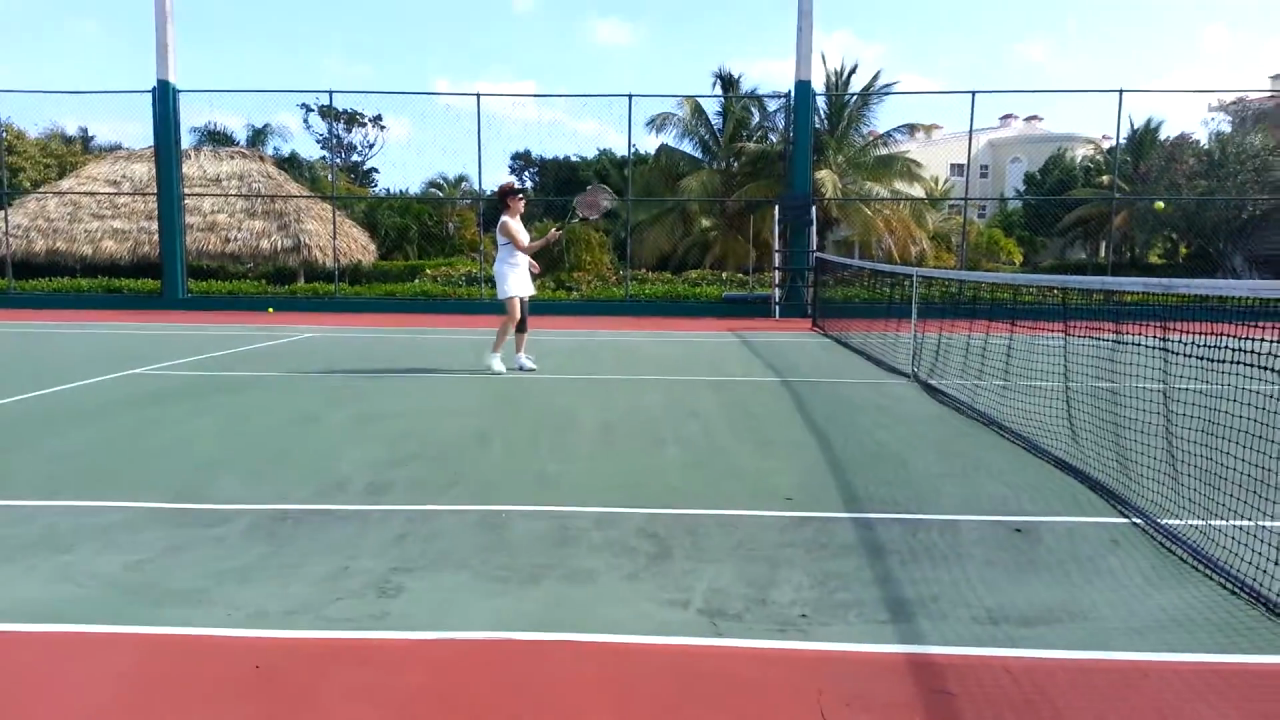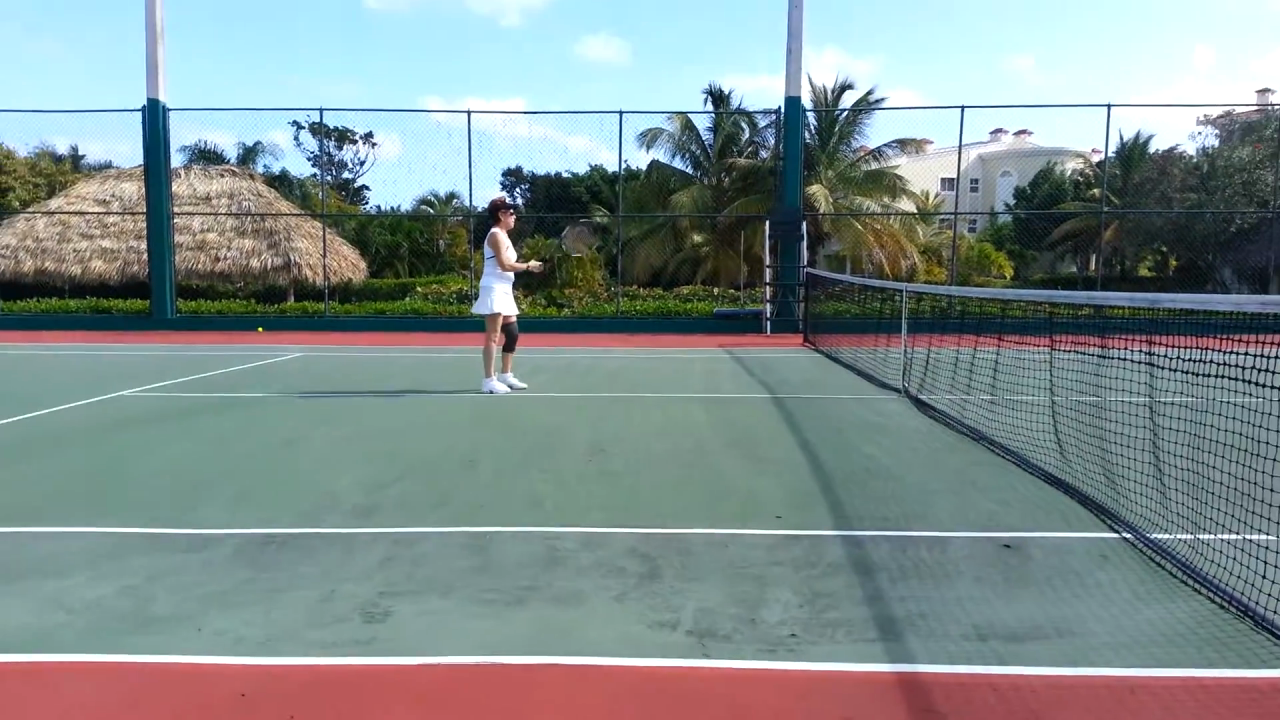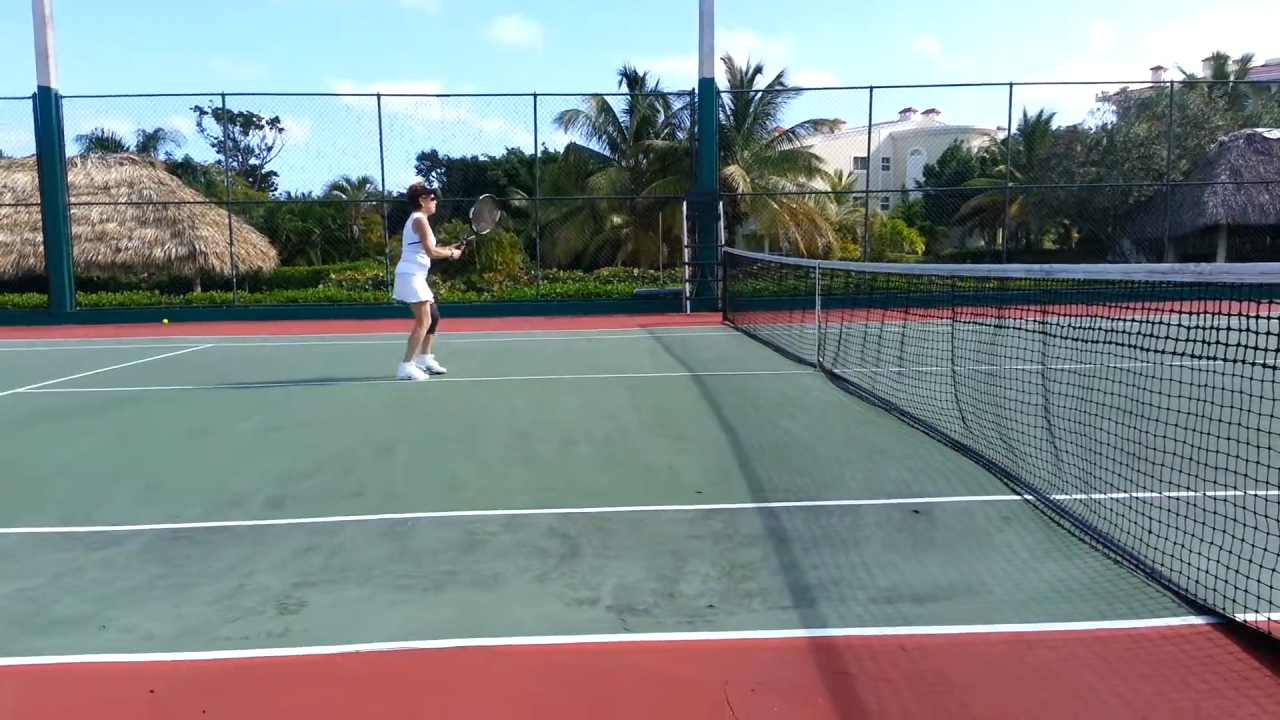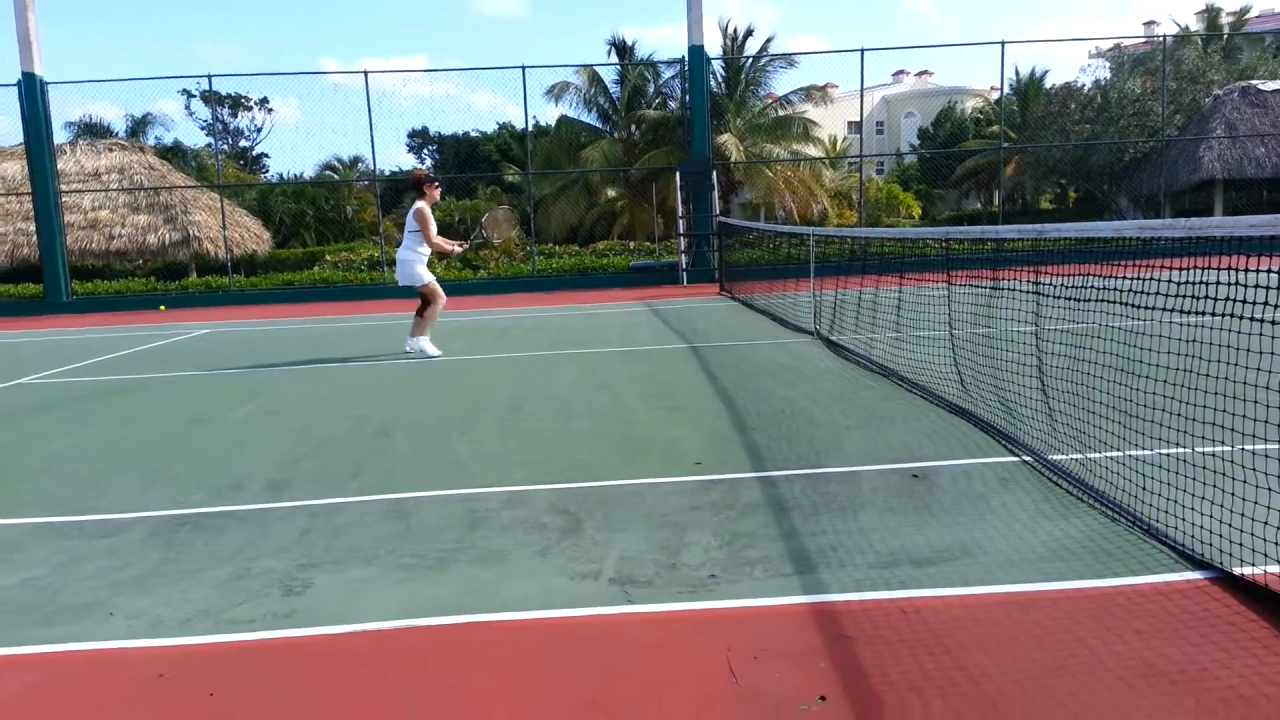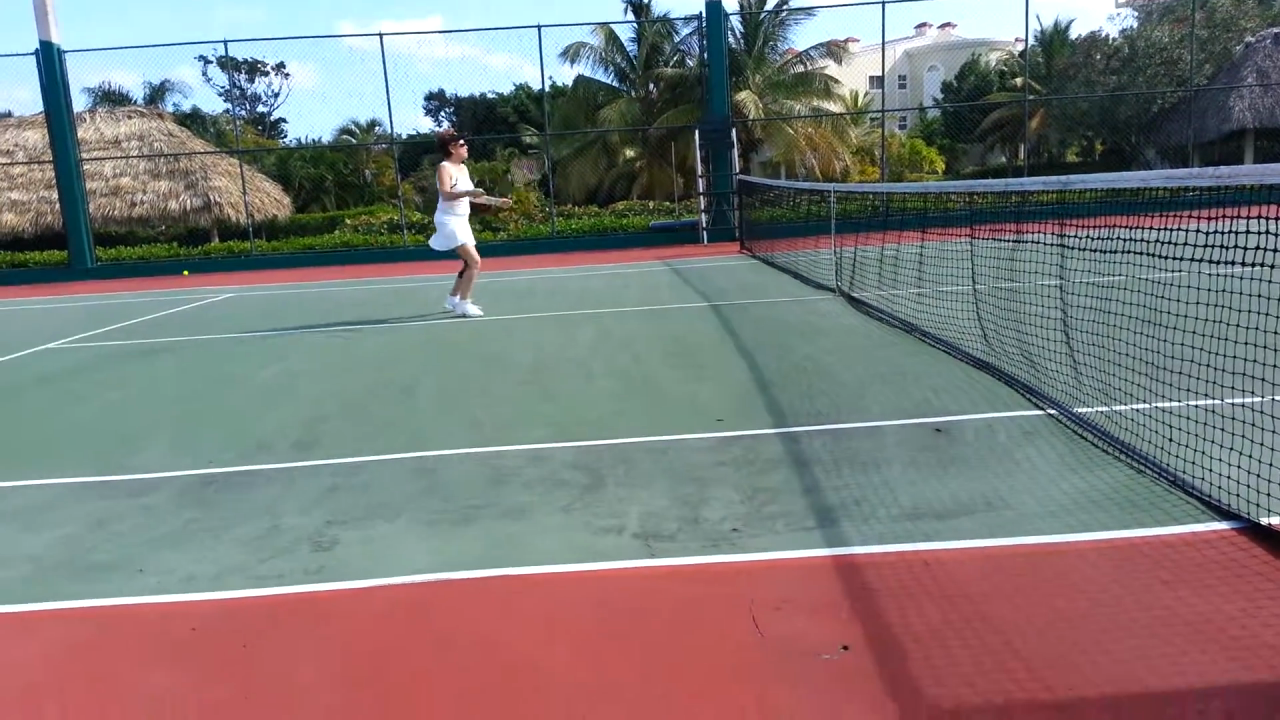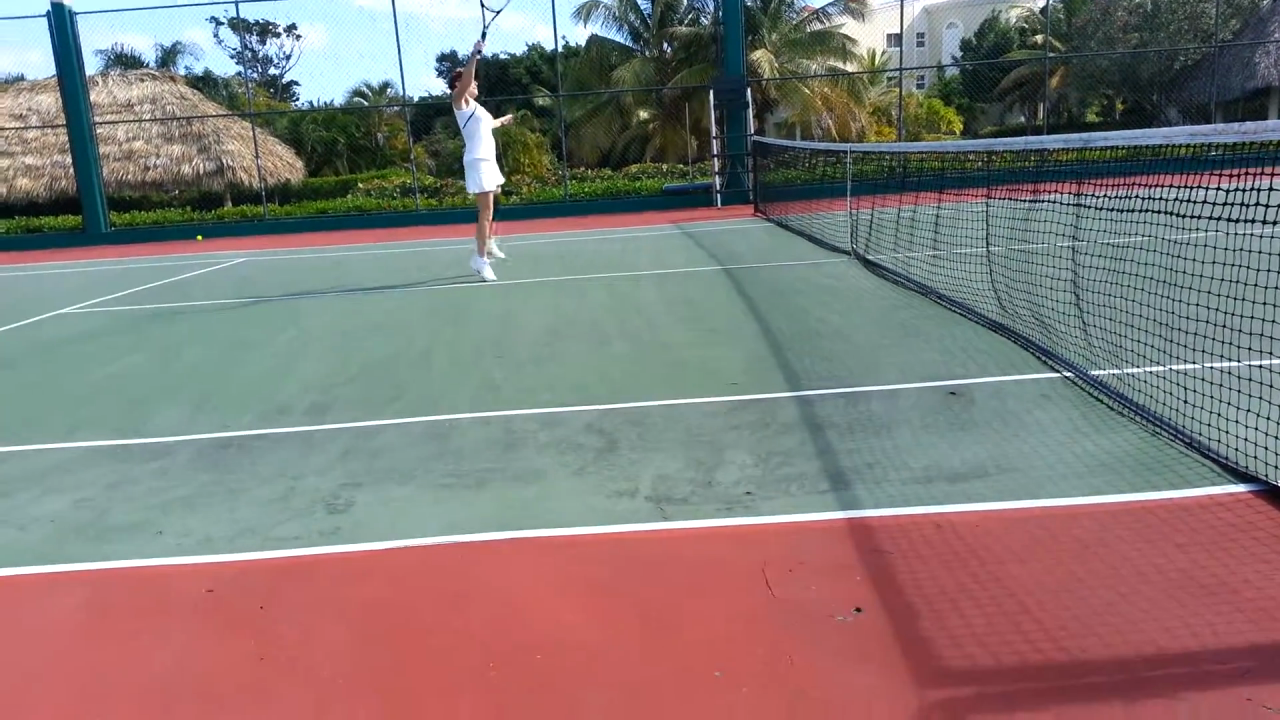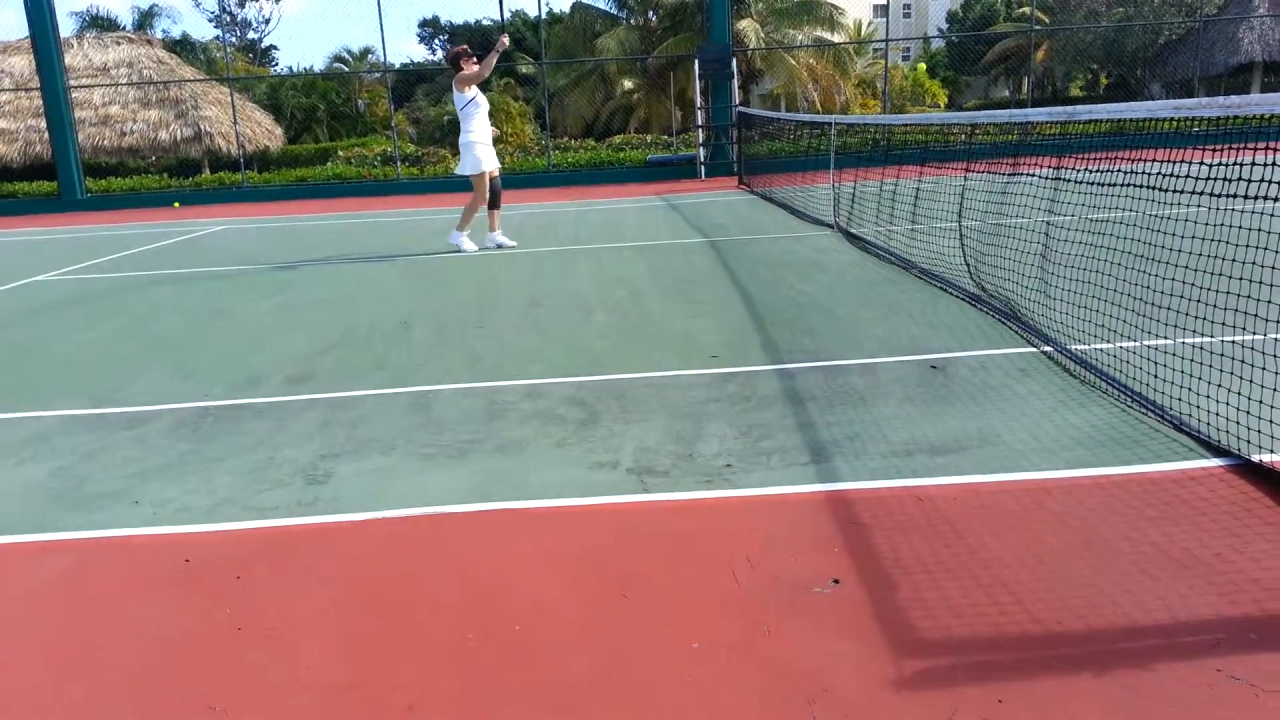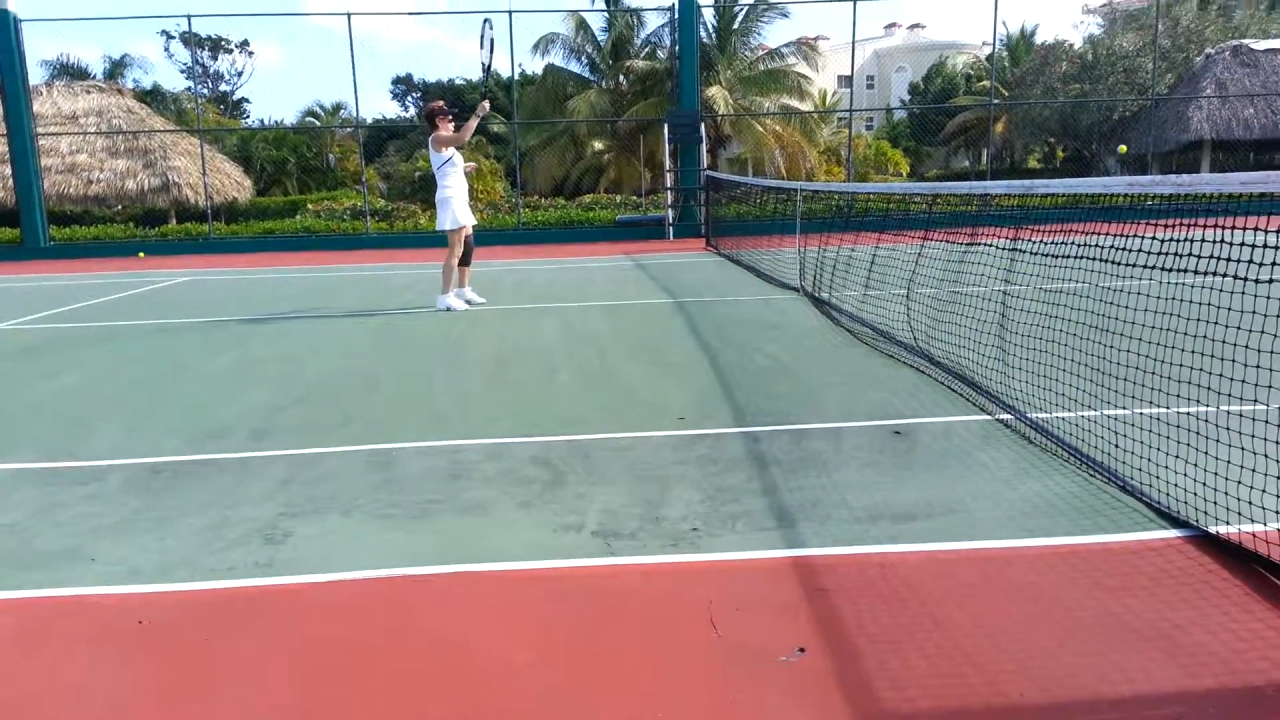
dt=0.5s
person 1, frame 1
left shoulder: (516, 218)
right shoulder: (506, 223)
right elbow: (524, 248)
left wrist: (528, 260)
right wrist: (547, 239)
left hip: (520, 273)
right hip: (508, 274)
left knee: (522, 317)
right knee: (513, 316)
left ankle: (520, 356)
right ankle: (494, 355)
person 1, frame 2
left shoulder: (503, 235)
right shoulder: (496, 235)
right elbow: (504, 265)
left wrist: (526, 266)
right wrist: (528, 265)
left hip: (504, 290)
right hip: (494, 289)
left knee: (512, 333)
right knee: (493, 336)
left ankle: (506, 375)
right ankle: (489, 380)
person 1, frame 3
left shoulder: (418, 220)
right shoulder: (420, 220)
left elbow: (426, 250)
right elbow: (431, 251)
left wrist: (448, 248)
right wrist: (452, 253)
left hip: (415, 277)
right hip: (411, 276)
left knee: (433, 317)
right knee: (424, 322)
left ankle: (425, 358)
right ankle: (407, 365)
person 1, frame 4
left shoulder: (422, 208)
right shoulder: (422, 209)
left elbow: (432, 238)
right elbow: (431, 243)
left wrist: (454, 243)
right wrist: (452, 250)
left hip: (413, 261)
right hip: (411, 261)
left knee: (428, 301)
right knee: (439, 299)
left ankle: (414, 340)
right ankle: (422, 339)
person 1, frame 5
left shoulder: (463, 168)
right shoulder: (445, 167)
left elbow: (472, 196)
right elbow: (446, 195)
left wrist: (496, 201)
right wrist: (468, 192)
left hip: (461, 222)
right hip: (448, 222)
left knee: (469, 262)
right knee: (474, 261)
left ankle: (453, 299)
right ankle: (463, 303)
person 1, frame 6
left shoulder: (472, 105)
right shoulder: (459, 98)
left elbow: (486, 123)
right elbow: (466, 81)
left wrist: (502, 121)
right wrist: (474, 55)
left hip: (487, 161)
right hip: (478, 161)
left knee: (491, 207)
right knee: (486, 211)
left ankle: (488, 244)
right ankle: (480, 259)
person 1, frame 7
left shoulder: (469, 85)
right shoulder: (461, 79)
right elbow: (483, 73)
left wrist: (487, 127)
right wrist: (497, 49)
left hip: (483, 144)
right hip: (474, 144)
left knee: (496, 190)
right knee: (481, 195)
left ankle: (494, 234)
right ankle: (459, 233)
person 1, frame 8
left shoulder: (443, 142)
right shoulder: (437, 138)
right elbow: (462, 137)
left wrist: (462, 168)
right wrist: (478, 114)
left hip: (458, 200)
right hip: (450, 200)
left knee: (467, 247)
right knee: (455, 250)
left ankle: (463, 290)
right ankle: (445, 297)
